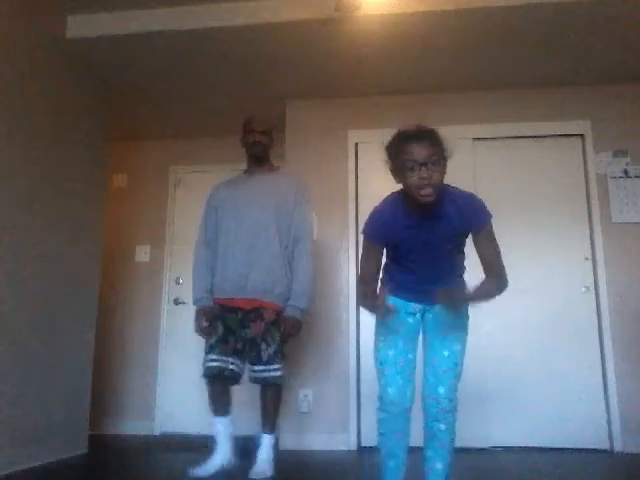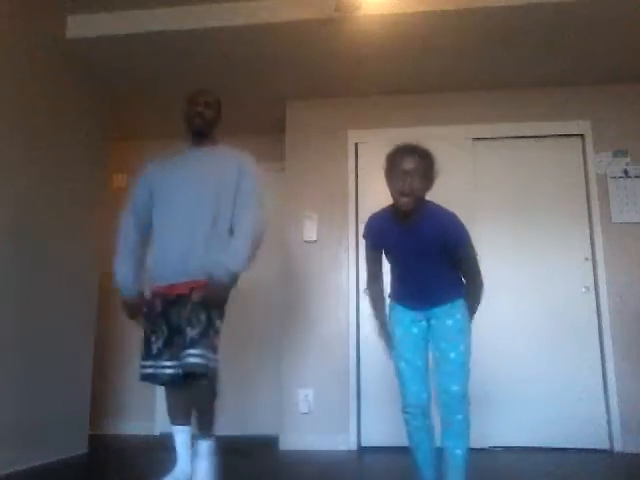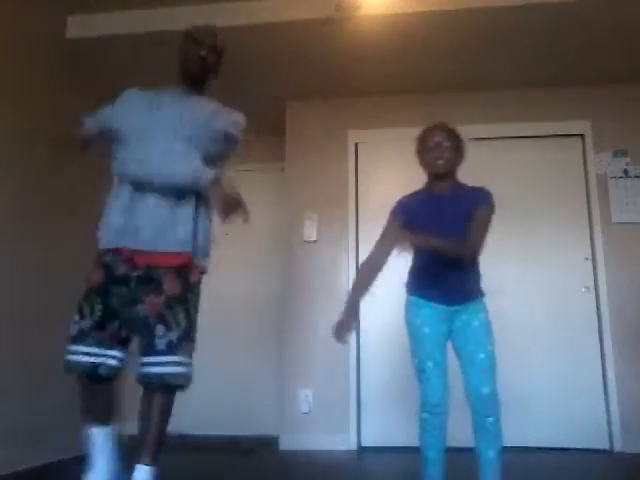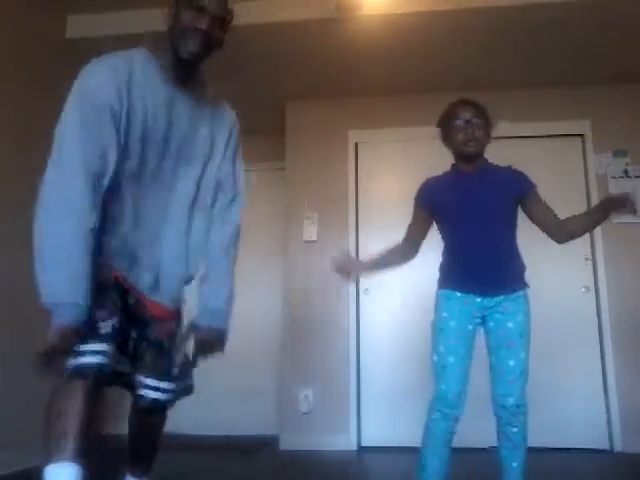
dt=0.7s
person 1, frame 1
left shoulder: (290, 189)
right shoulder: (221, 192)
left elbow: (302, 250)
right elbow: (206, 248)
left wrist: (298, 305)
right wrist: (202, 300)
left hip: (269, 299)
right hip: (224, 300)
left knee: (271, 375)
right knee: (216, 370)
right ankle: (223, 449)
person 1, frame 2
left shoulder: (237, 163)
right shoulder: (157, 170)
left elbow: (251, 220)
right elbow: (132, 225)
left wrist: (227, 271)
right wrist: (128, 285)
left hip: (208, 280)
right hip: (164, 283)
left knee: (197, 359)
right knee: (168, 368)
person 1, frame 3
left shoulder: (229, 120)
right shoulder: (137, 100)
left elbow: (203, 144)
right elbow: (134, 153)
left wrist: (105, 125)
right wrist: (208, 182)
left hip: (176, 252)
right hip: (121, 245)
left knee: (162, 366)
right knee: (89, 351)
person 1, frame 4
left shoulder: (222, 120)
right shoulder: (110, 77)
left elbow: (223, 217)
right elbow: (72, 181)
left wrist: (214, 310)
right wrist: (66, 302)
left hip: (162, 273)
right hip: (98, 258)
left knee: (158, 389)
right knee: (86, 363)
person 2, frame 1
left shoulder: (468, 207)
right shoulder: (383, 217)
left elbow: (498, 278)
right elbow: (366, 284)
left wrist: (462, 297)
right wrist: (373, 301)
left hip: (447, 303)
right hip: (399, 304)
left knee: (441, 402)
right knee: (392, 400)
person 2, frame 2
left shoulder: (447, 224)
right shoulder: (377, 226)
left elbow: (474, 282)
right elbow: (374, 281)
left wrist: (465, 322)
right wrist: (383, 327)
left hip: (448, 308)
right hip: (404, 312)
left knee: (453, 394)
right knee: (414, 402)
person 2, frame 3
left shoulder: (478, 199)
right shoulder: (407, 205)
left elbow: (469, 250)
right elbow: (376, 257)
left wrist: (427, 241)
right wrist: (351, 306)
left hip: (469, 306)
right hip: (424, 306)
left knee: (484, 396)
right knee: (432, 401)
person 2, frame 4
left shoulder: (511, 181)
right shoulder: (433, 190)
left elbow: (559, 230)
right elbow: (407, 248)
left wrist: (604, 210)
right wrist: (363, 266)
left hip: (508, 298)
right hip: (456, 298)
left knee: (511, 401)
right knee: (447, 397)
